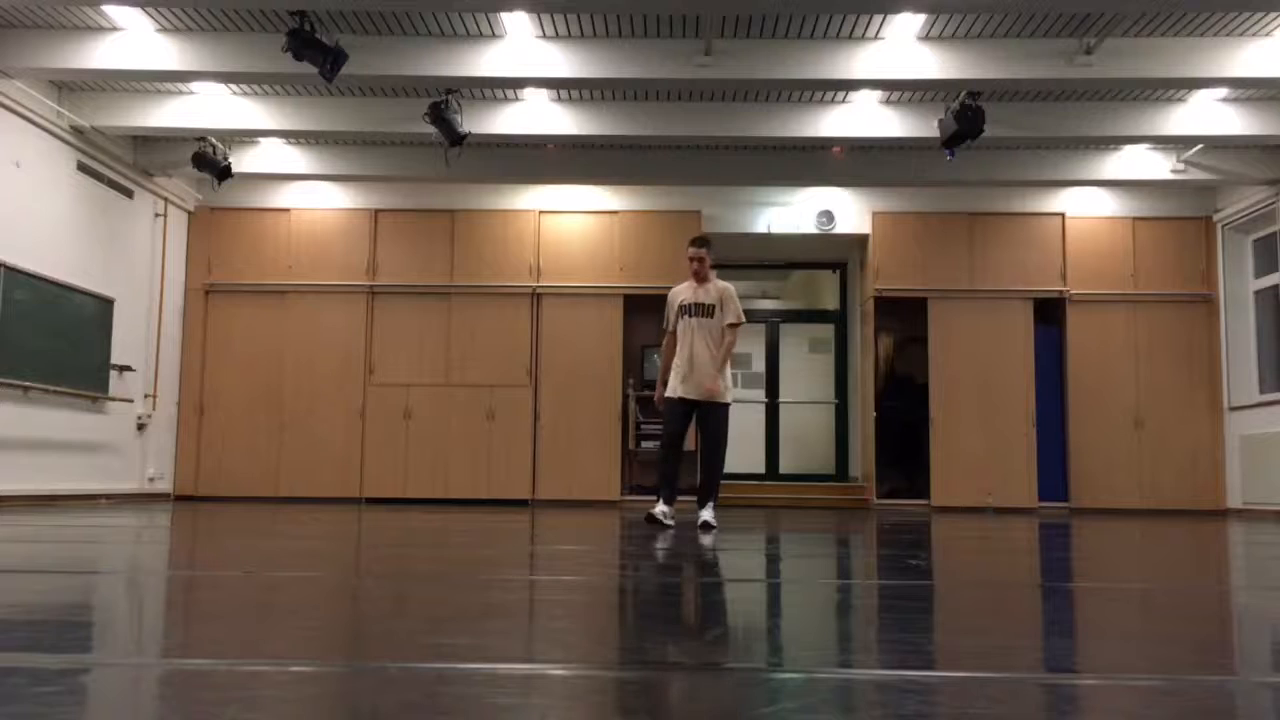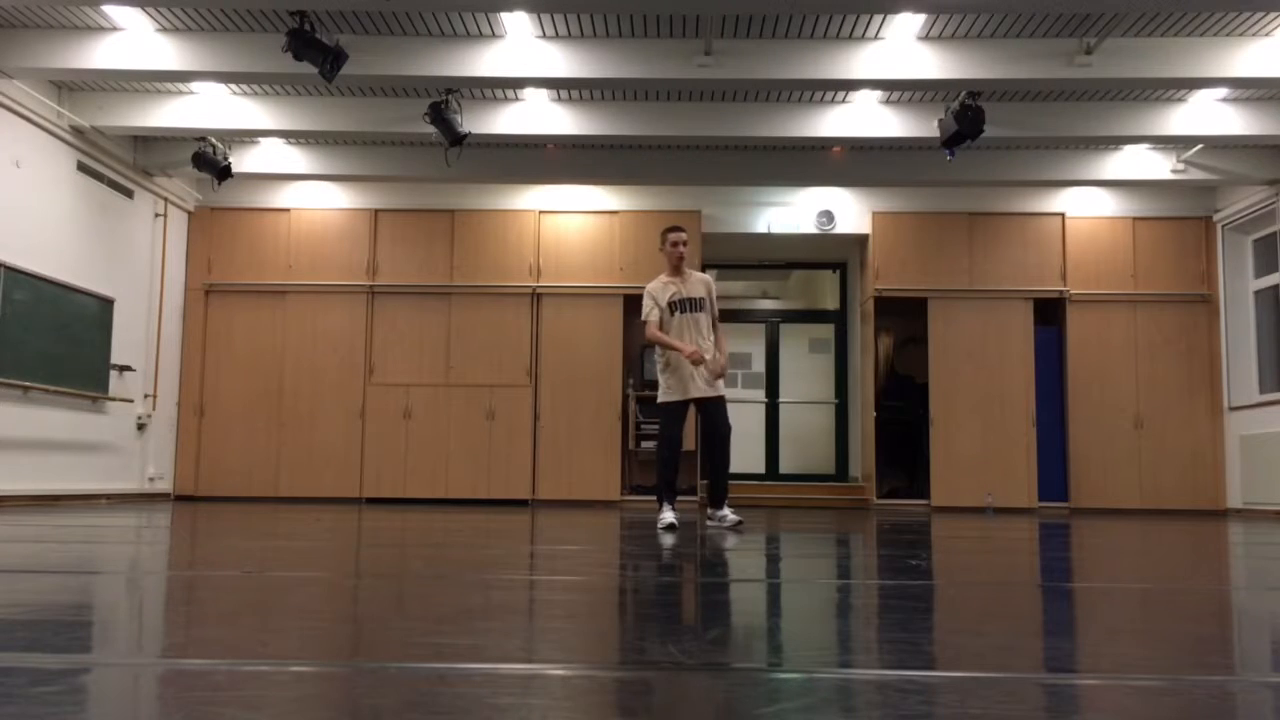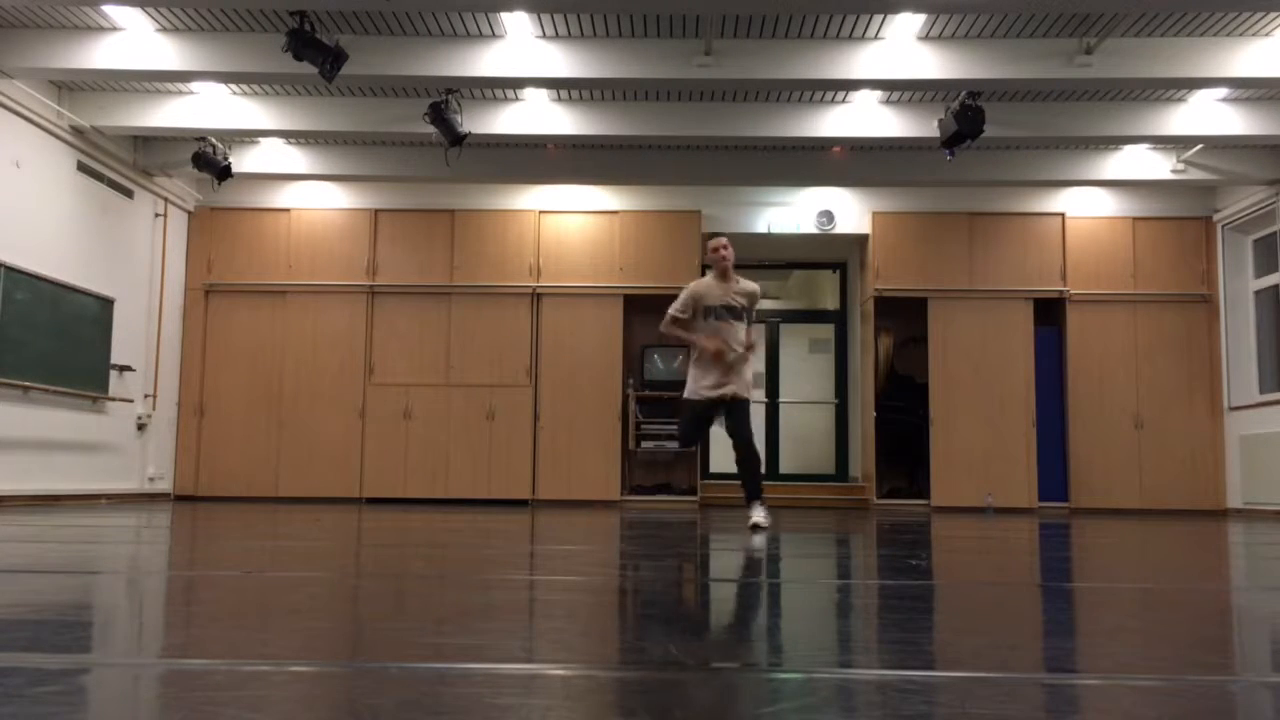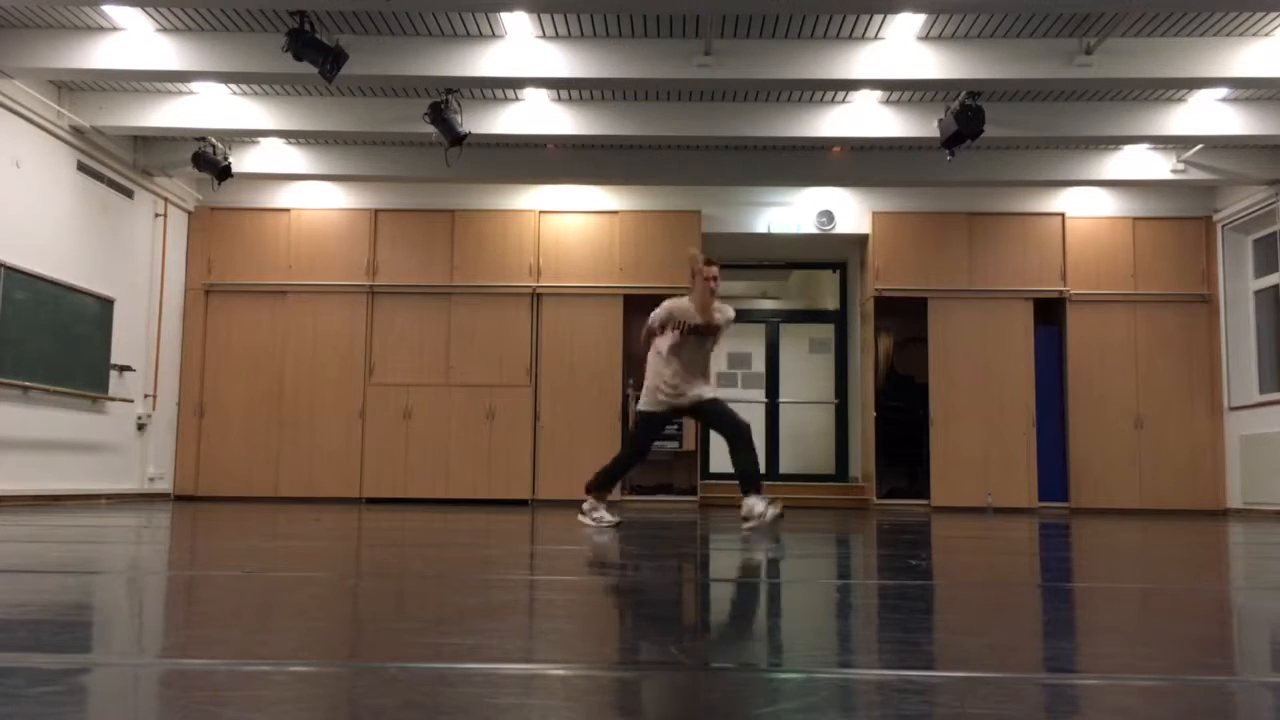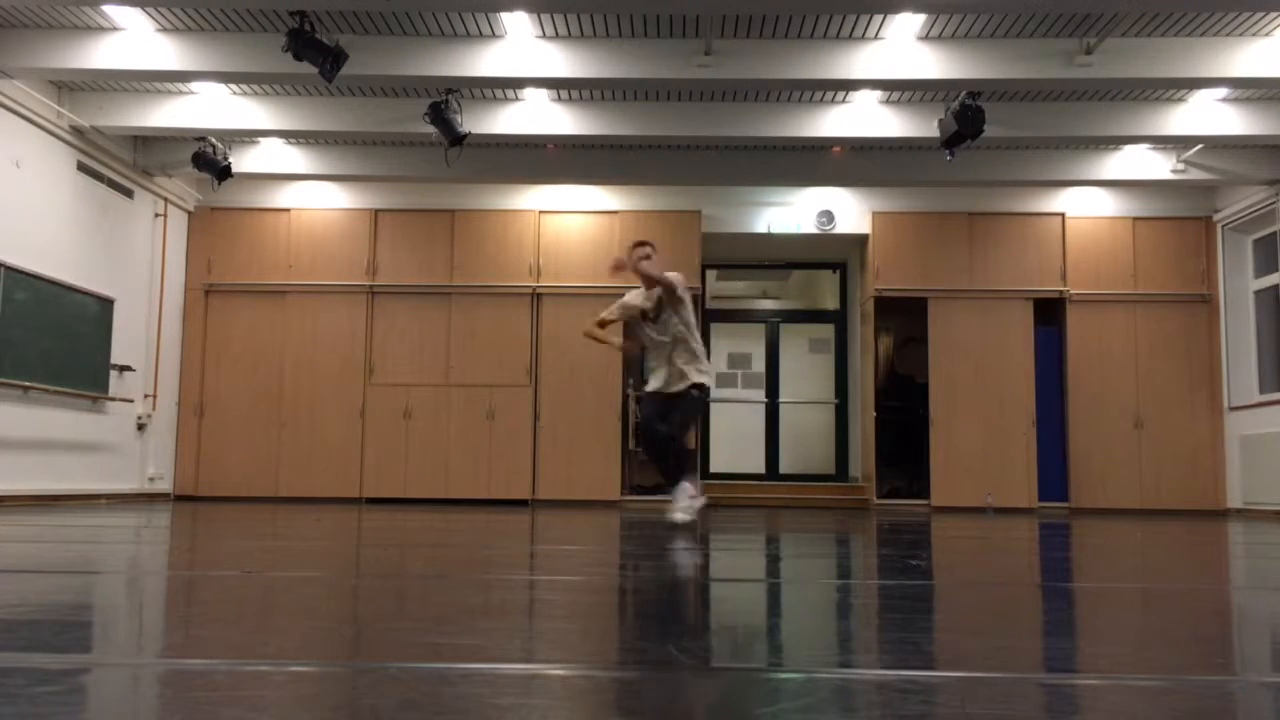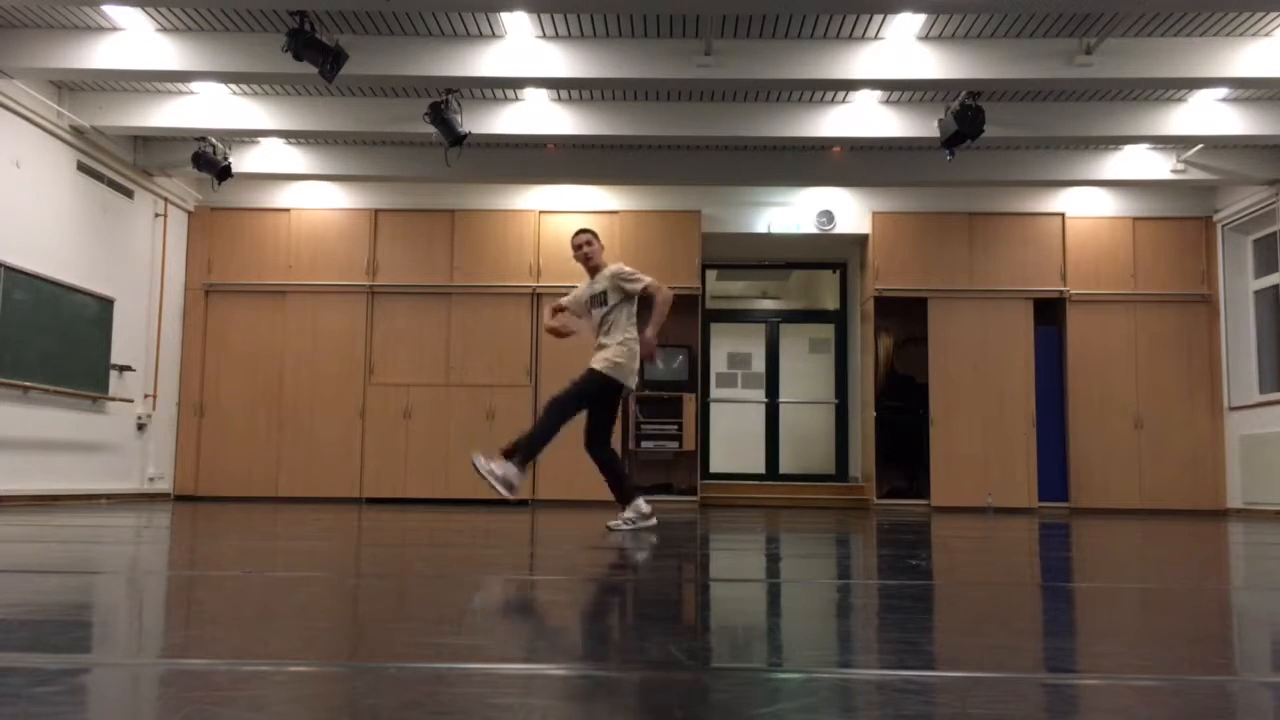
dt=0.7s
person 1, frame 1
left shoulder: (725, 291)
right shoulder: (676, 294)
left elbow: (729, 338)
left wrist: (716, 377)
right wrist: (660, 383)
left hip: (713, 386)
right hip: (679, 385)
left knee: (713, 447)
right knee: (670, 441)
left ankle: (707, 506)
right ankle: (665, 504)
person 1, frame 2
left shoulder: (705, 283)
right shoulder: (655, 289)
right elbow: (651, 333)
left wrist: (722, 355)
right wrist: (683, 348)
left hip: (708, 378)
right hip: (673, 380)
left knee: (719, 438)
right knee: (669, 443)
left ankle: (718, 507)
right ankle: (666, 507)
person 1, frame 3
left shoulder: (751, 290)
right shoulder: (697, 289)
right elbow: (667, 327)
left wrist: (751, 340)
right wrist: (701, 342)
left hip: (737, 379)
right hip: (703, 377)
left knee: (742, 439)
right knee: (688, 439)
left ankle: (755, 505)
person 1, frame 4
left shoulder: (724, 313)
right shoulder: (673, 307)
left elbow: (712, 324)
right elbow: (649, 332)
left wrist: (705, 294)
right wrist: (656, 359)
left hip: (696, 391)
right hip: (659, 394)
left knee: (739, 431)
right knee: (634, 452)
left ankle: (752, 503)
right ankle: (591, 502)
person 1, frame 5
left shoulder: (673, 283)
right shoulder: (631, 301)
left elbow: (664, 281)
right elbow: (591, 328)
left wrist: (632, 267)
right wrist: (613, 341)
left hip: (692, 376)
right hip: (659, 380)
left knee: (672, 434)
right knee: (648, 434)
left ankle: (688, 483)
right ankle: (683, 488)
person 1, frame 6
left shoulder: (617, 273)
right shoulder: (583, 290)
left elbow: (663, 293)
right elbow: (554, 310)
left wrist: (651, 331)
right wrist: (552, 321)
left hip: (617, 363)
right hip: (607, 368)
left knee: (557, 409)
right knee: (597, 443)
left ankle: (509, 468)
right ankle: (637, 508)
